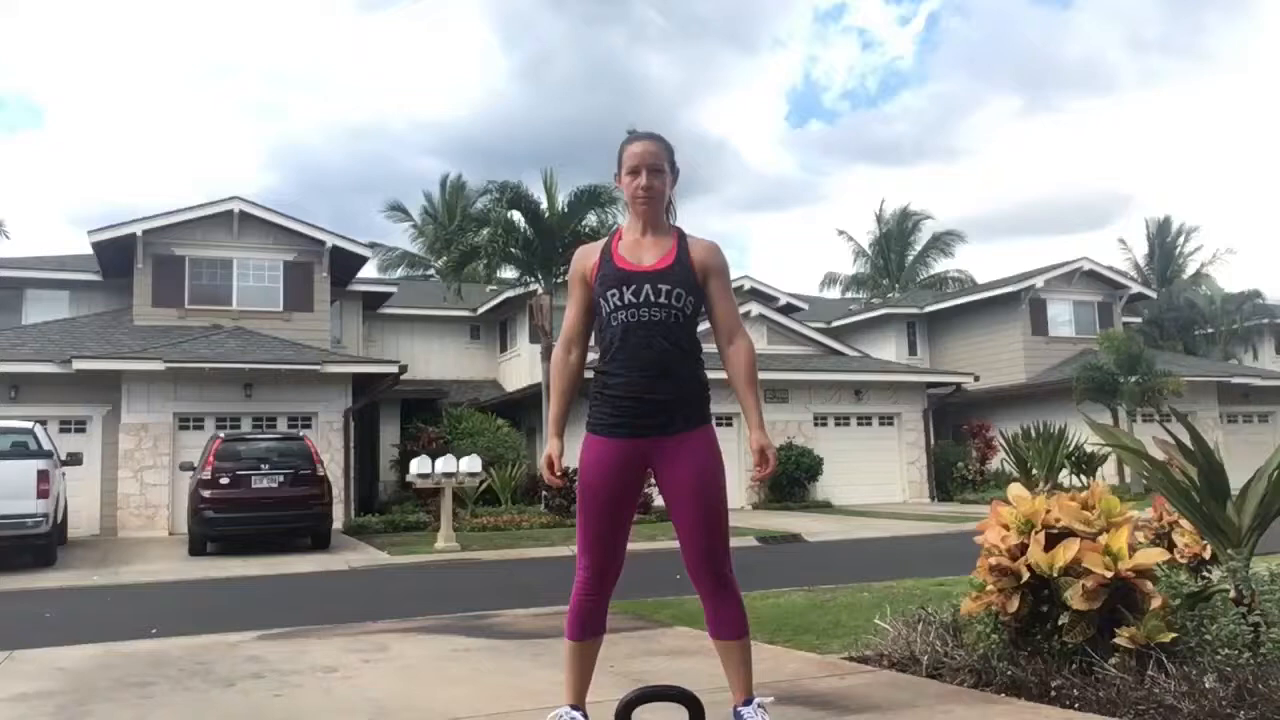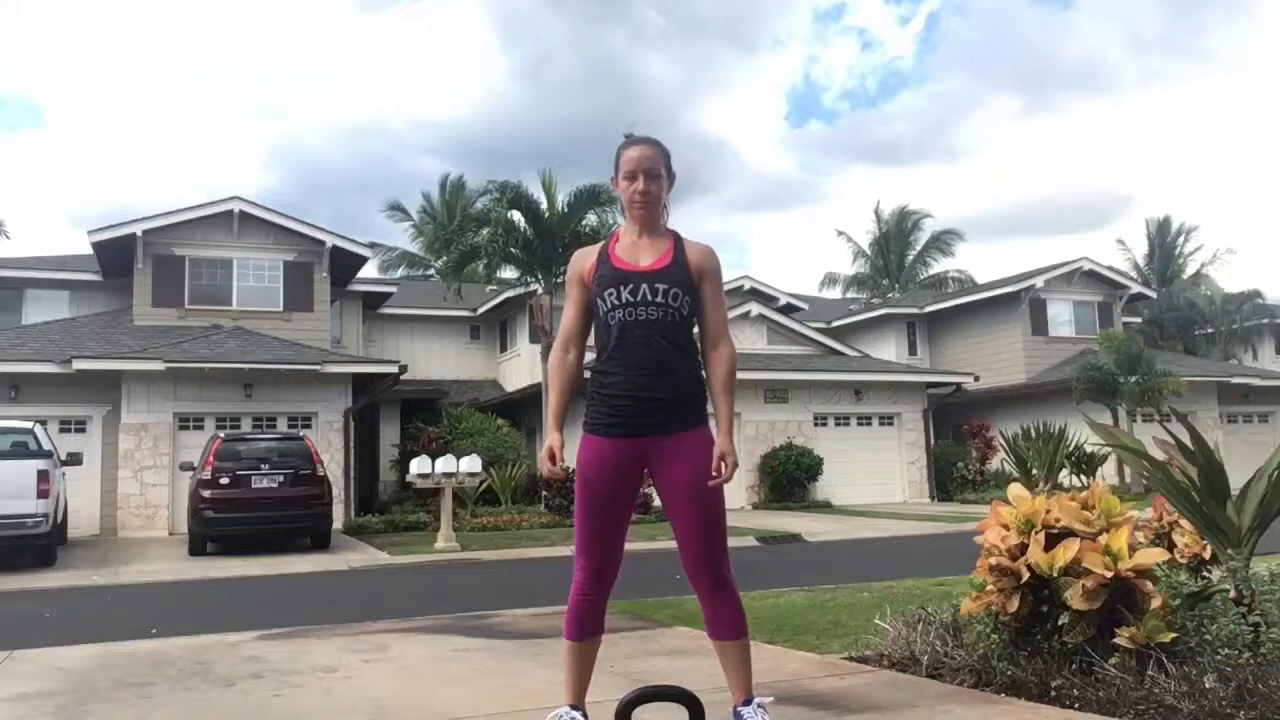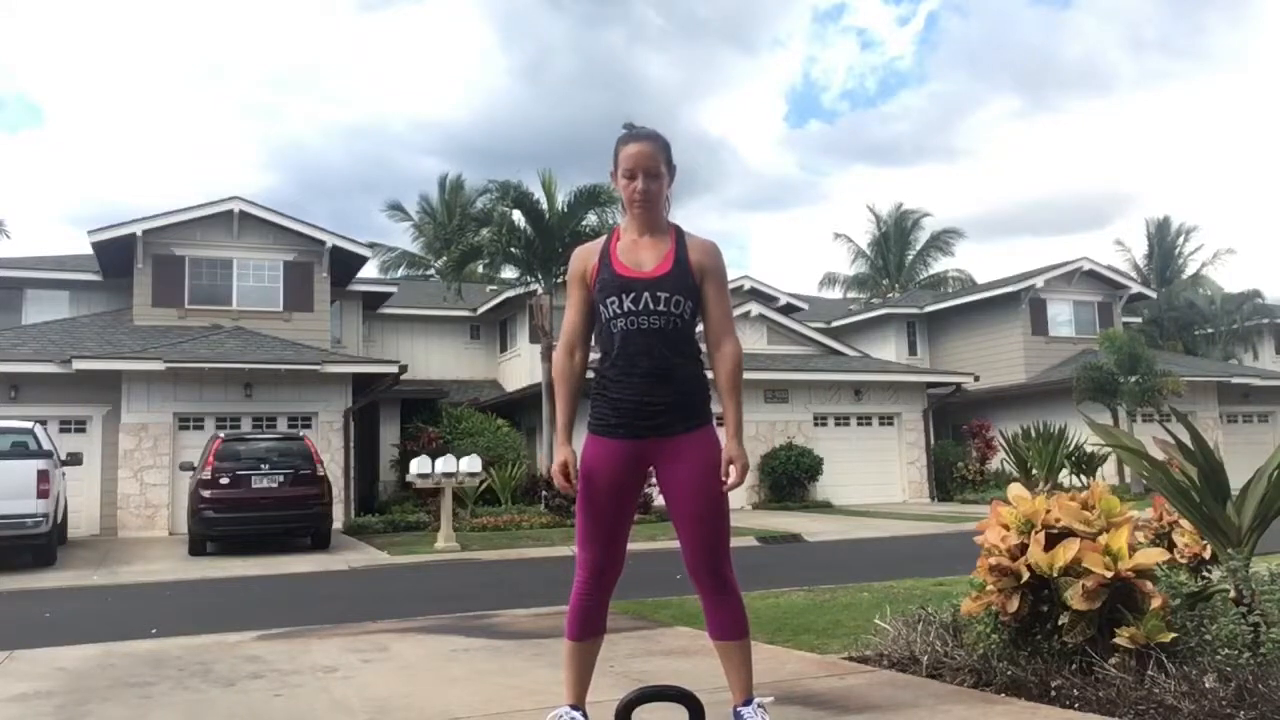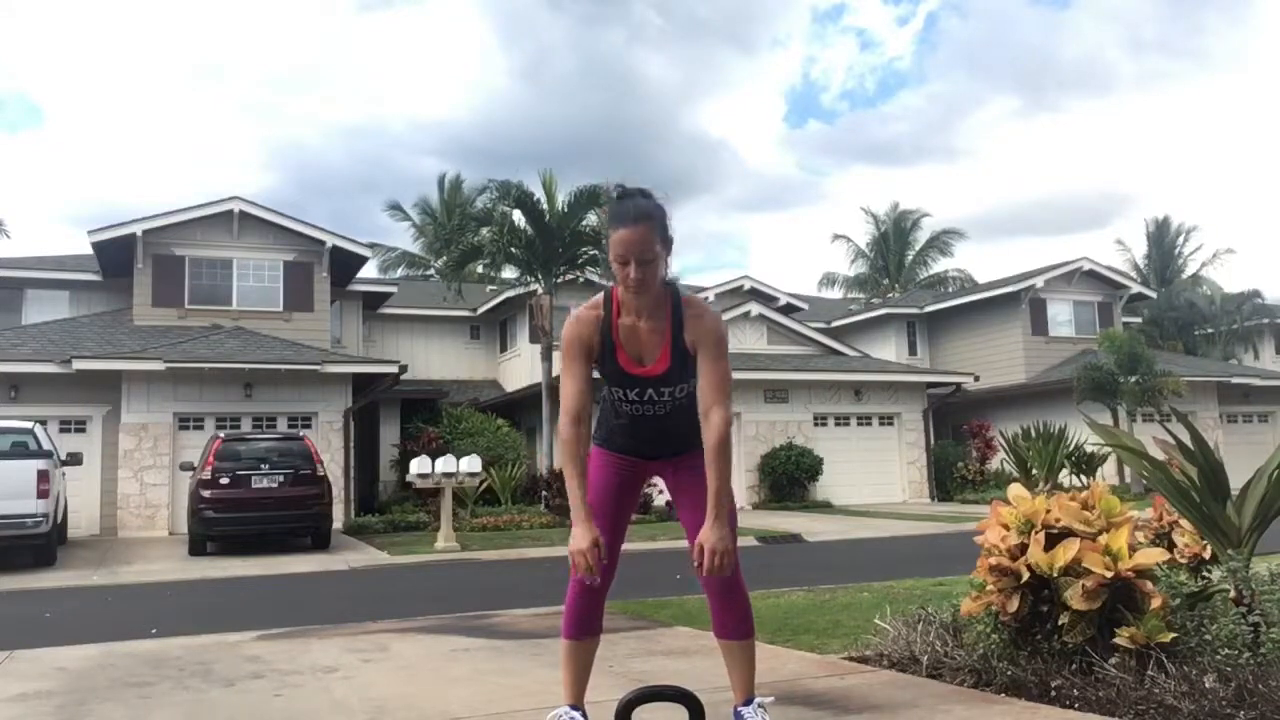
dt=0.4s
person 1, frame 1
left shoulder: (702, 254)
right shoulder: (590, 259)
left elbow: (733, 340)
right elbow: (569, 350)
left wrist: (756, 426)
right wrist: (554, 434)
left hip: (685, 431)
right hip: (610, 432)
left knee: (713, 572)
right knee: (593, 576)
person 1, frame 2
left shoulder: (697, 258)
right shoulder: (588, 261)
left elbow: (718, 347)
right elbow: (568, 348)
left wrist: (725, 432)
right wrist: (553, 427)
left hip: (683, 431)
right hip: (607, 432)
left knee: (711, 573)
right knee: (592, 575)
person 1, frame 3
left shoulder: (700, 254)
right shoulder: (588, 258)
left elbow: (724, 347)
right elbow: (570, 352)
left wrist: (734, 435)
right wrist: (563, 440)
left hip: (687, 433)
right hip: (610, 435)
left knee: (712, 573)
right knee: (594, 574)
person 1, frame 4
left shoulder: (701, 320)
right shoulder: (584, 324)
left elbow: (716, 417)
right elbow: (571, 422)
left wrist: (717, 518)
right wrist: (581, 521)
left hip: (687, 449)
right hip: (617, 450)
left knee: (722, 569)
right knee: (588, 575)
